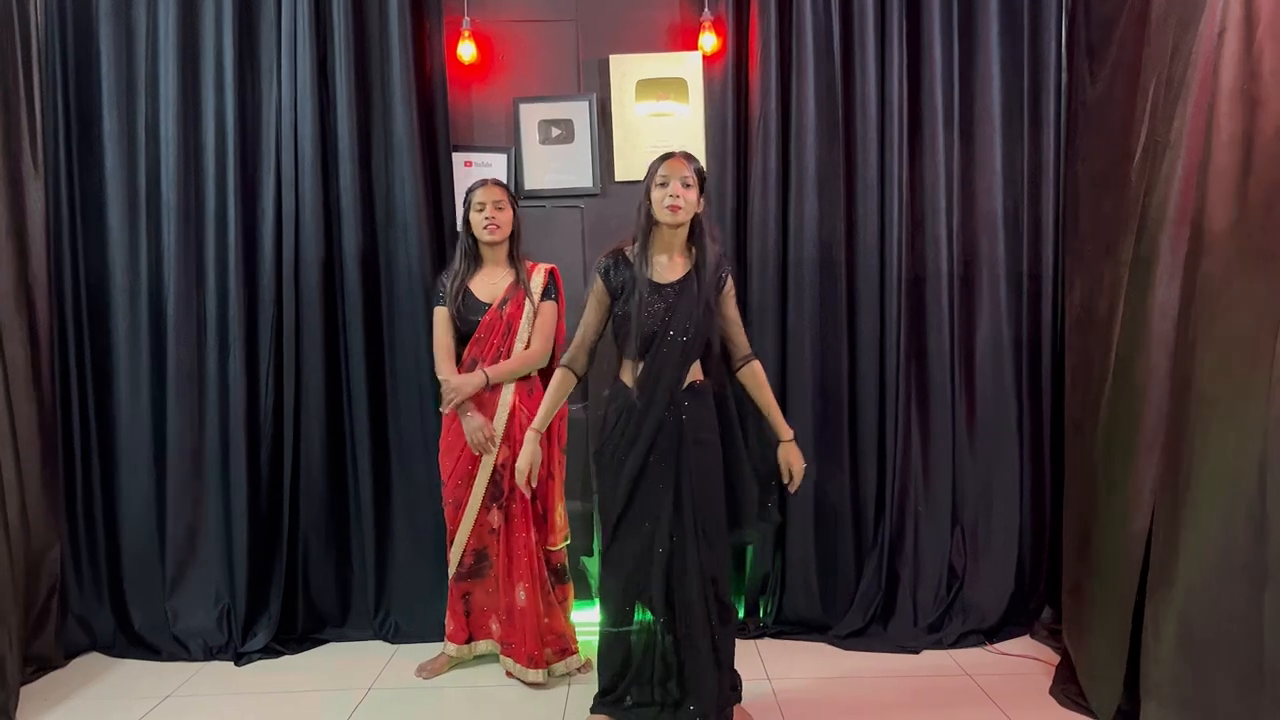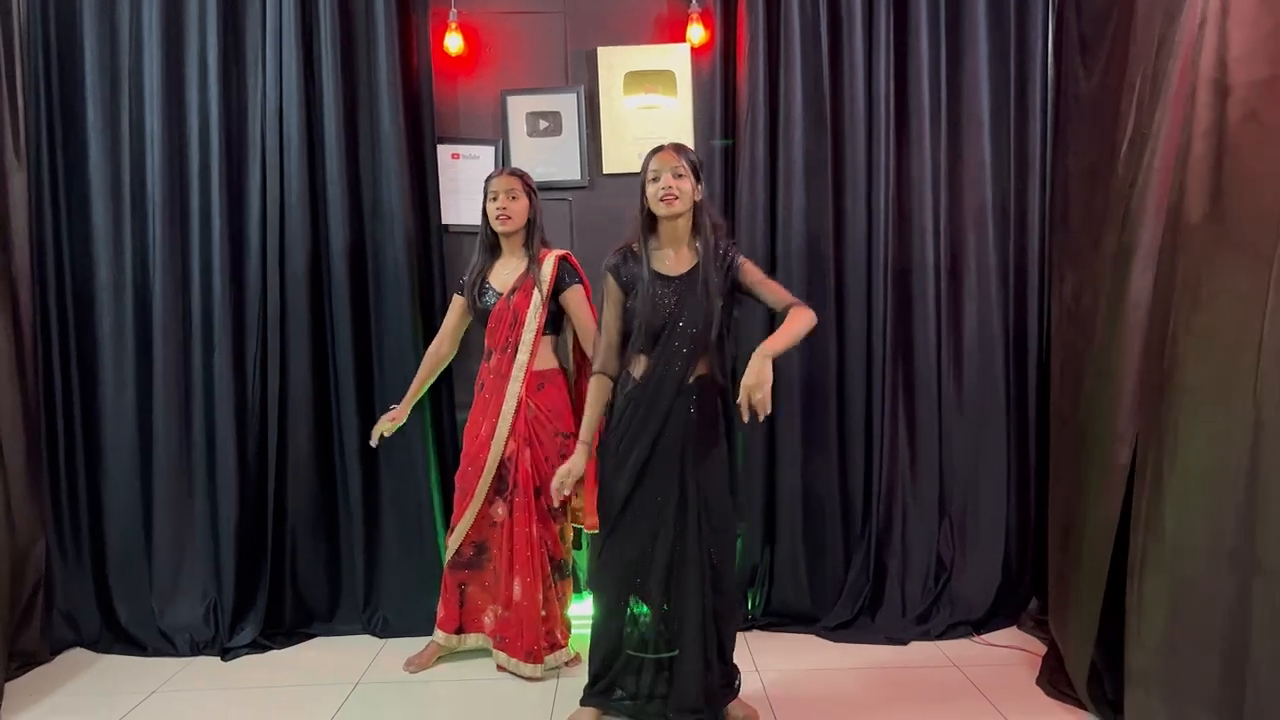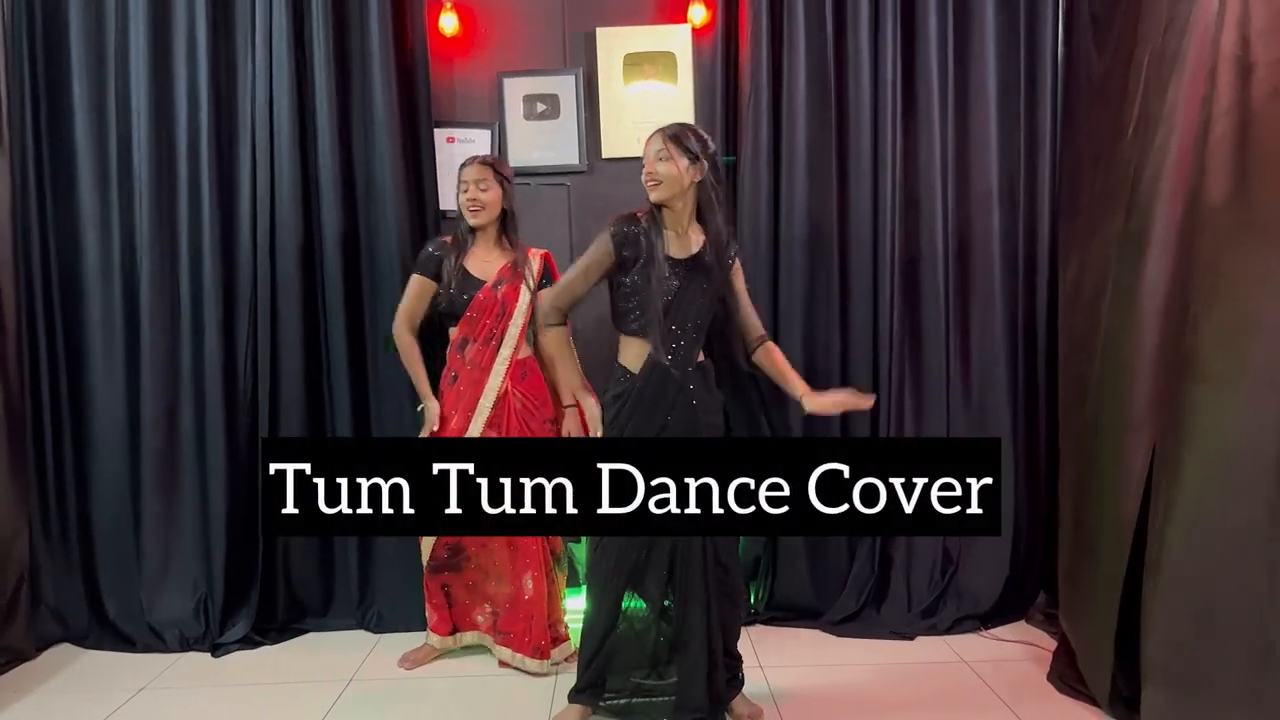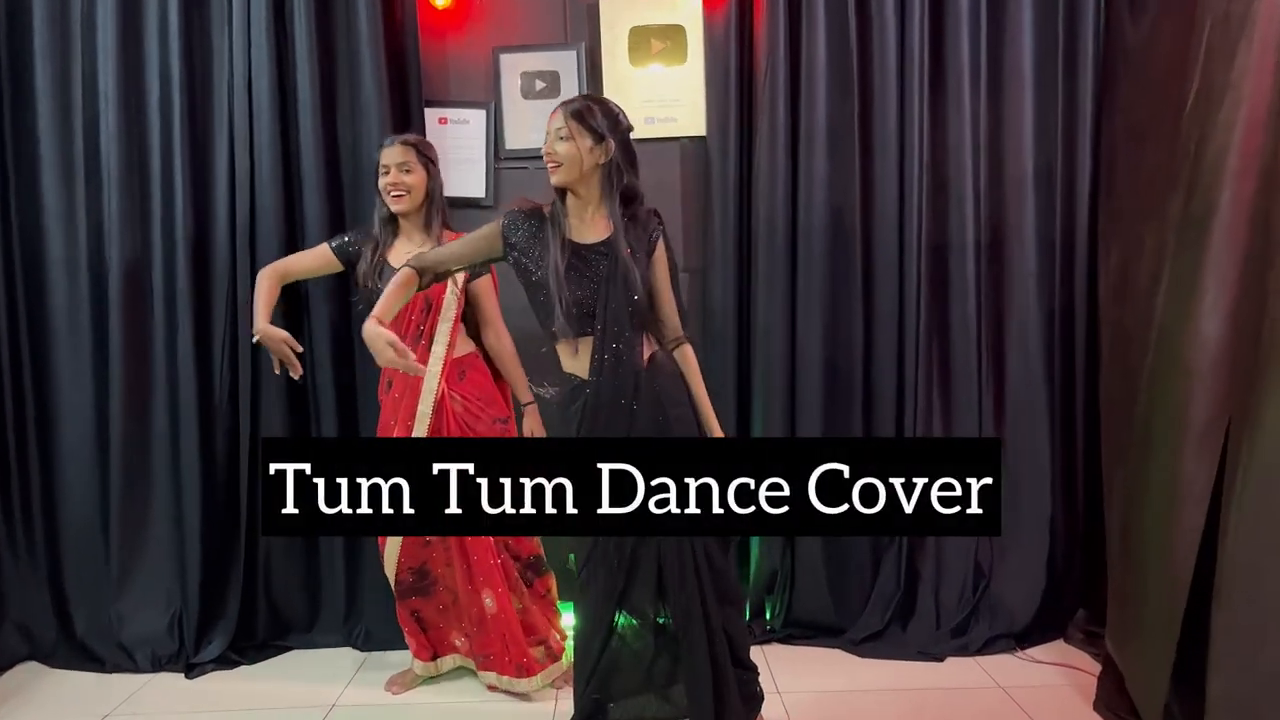
dt=0.5s
person 1, frame 1
left shoulder: (714, 271)
right shoulder: (616, 268)
left elbow: (741, 358)
right elbow: (575, 358)
left wrist: (784, 436)
right wrist: (535, 431)
left hip: (692, 422)
right hip: (627, 423)
left knee: (701, 557)
right knee: (627, 558)
person 1, frame 2
left shoulder: (723, 259)
right shoulder: (626, 264)
left elbow: (802, 312)
right elbow: (607, 362)
left wrist: (764, 354)
right wrist: (584, 446)
left hip: (699, 417)
right hip: (636, 418)
left knee: (704, 552)
right knee: (626, 551)
person 1, frame 3
left shoulder: (721, 249)
right shoulder: (627, 236)
left elbow: (755, 339)
right elbow: (550, 312)
left wrist: (808, 397)
right wrist: (576, 395)
left hip: (696, 405)
right hip: (644, 405)
left knee: (707, 547)
right knee: (621, 550)
person 1, frame 4
left shoulder: (643, 229)
right shoulder: (527, 228)
left elbow: (674, 336)
right elbow: (421, 267)
left wrist: (713, 430)
right wrist: (375, 322)
left hip: (660, 401)
right hip: (590, 410)
left knee: (694, 553)
right knee: (609, 562)
person 2, frame 1
left shoulder: (540, 278)
right shoulder: (451, 283)
left elbow: (541, 353)
right elbow: (442, 358)
left wrist: (482, 378)
right wrist: (468, 412)
left hip: (524, 413)
right hip: (466, 415)
left knee: (531, 528)
right knee: (469, 525)
left ankle: (542, 644)
right ankle: (462, 638)
person 2, frame 2
left shoulder: (557, 266)
right shoulder: (478, 272)
left elbow: (592, 338)
right elbow: (445, 342)
right wrist: (405, 403)
left hip: (542, 402)
right hip: (490, 404)
left knee: (539, 520)
right knee: (473, 515)
left ankle: (539, 638)
right ankle: (453, 630)
person 2, frame 3
left shoulder: (532, 264)
right shoulder: (441, 256)
right elbow: (403, 326)
left wrist: (571, 407)
right wrist: (427, 396)
left hip: (524, 398)
right hip: (460, 397)
left ankle: (533, 636)
right ankle: (444, 629)
person 2, frame 4
right shoulder: (364, 248)
left elbow: (494, 333)
right elbow: (272, 273)
left wrist: (529, 404)
right wrist: (262, 324)
left hip: (467, 398)
right hip: (402, 403)
left knee: (494, 526)
right knee: (409, 531)
left ankle: (533, 651)
right ankle: (432, 651)
